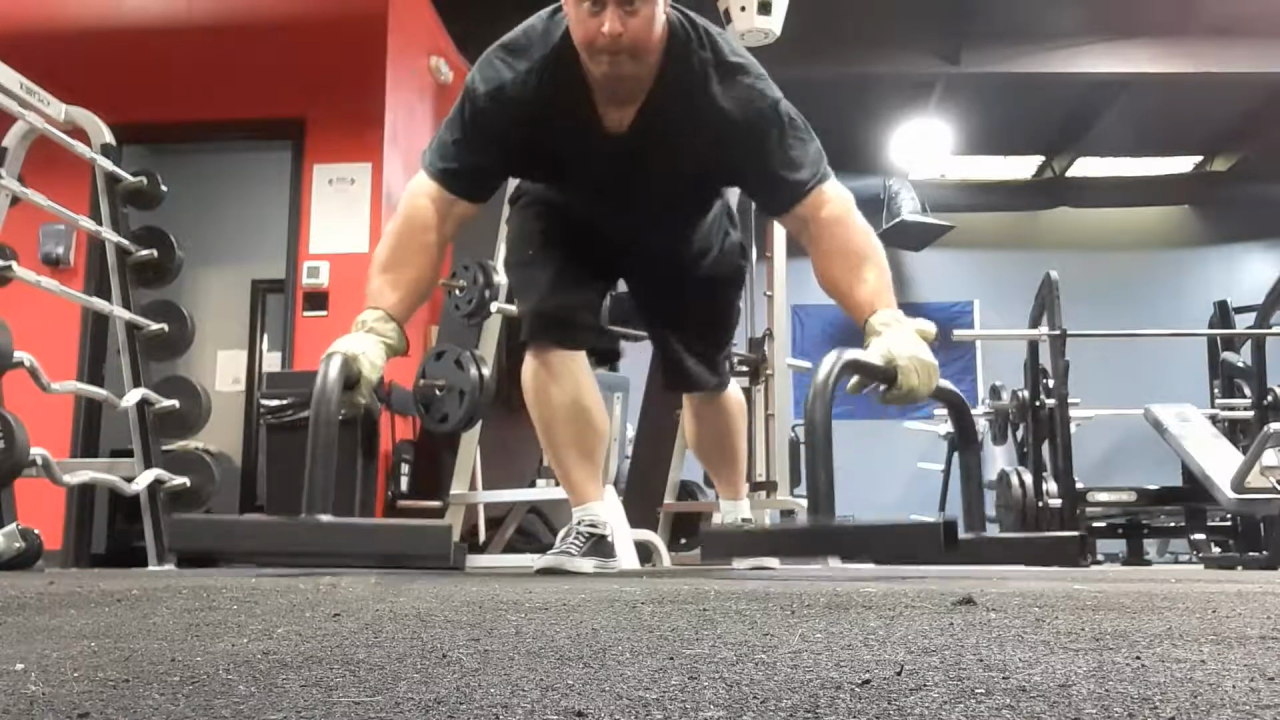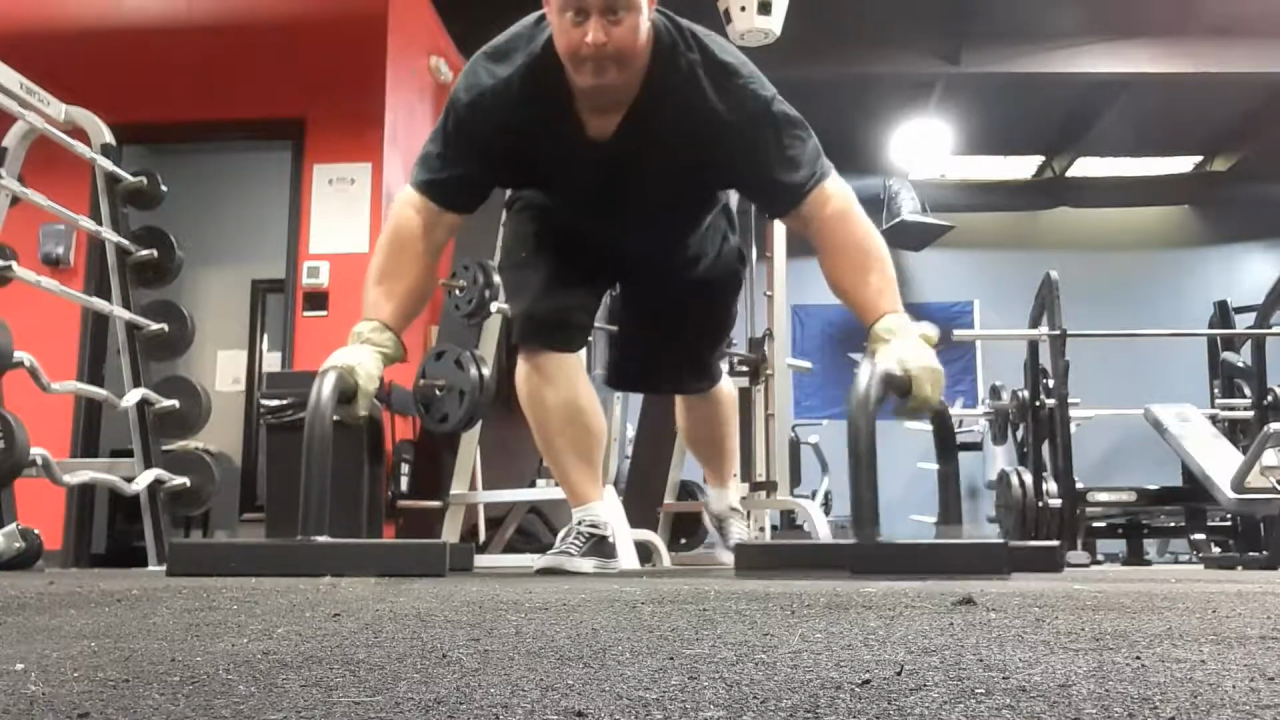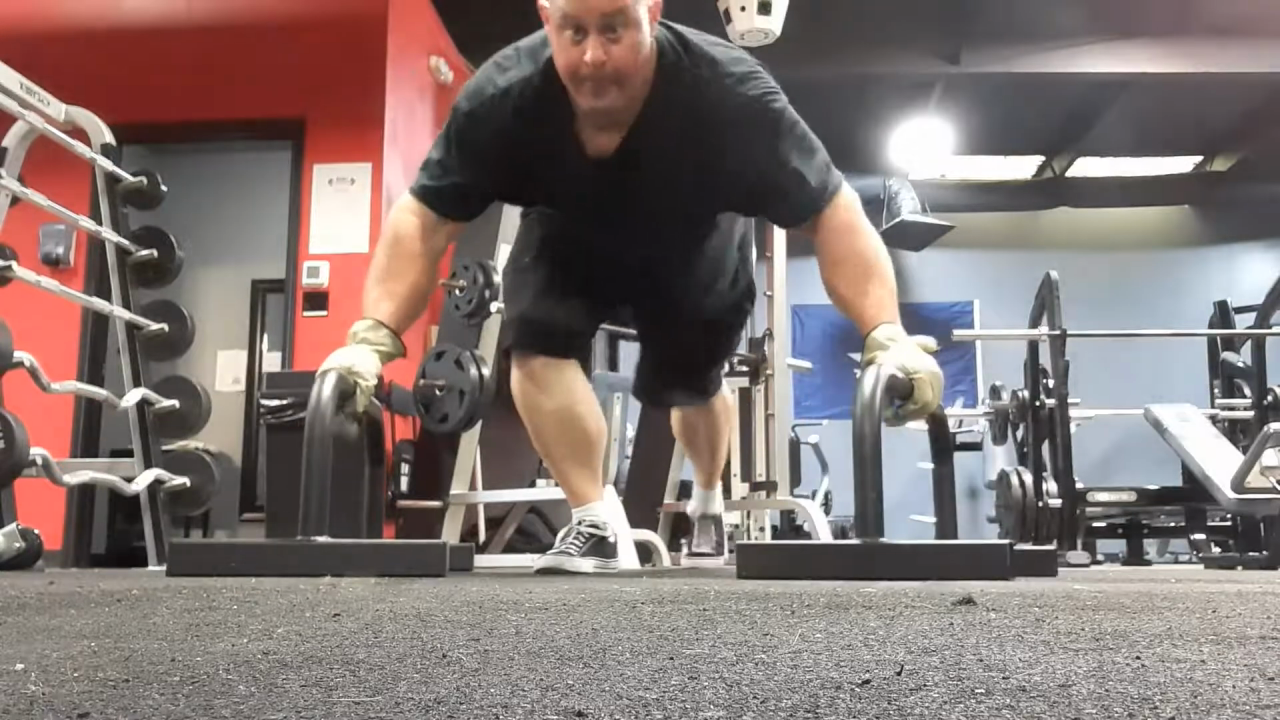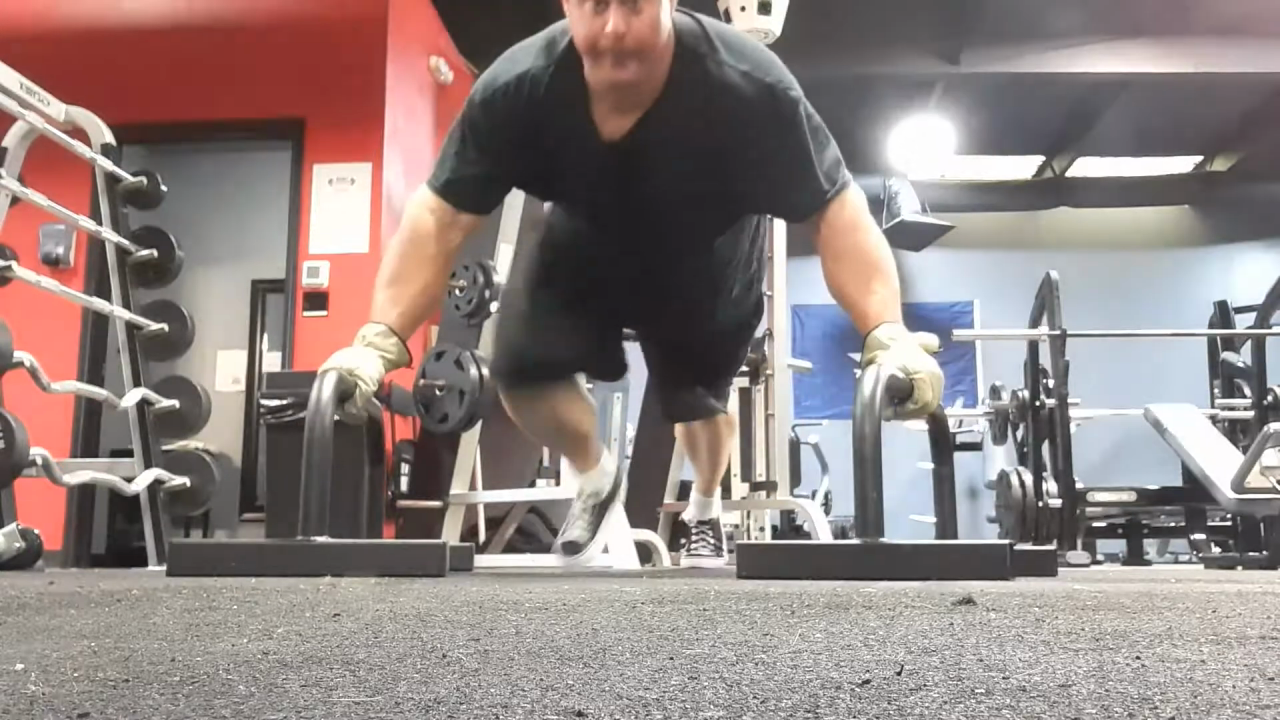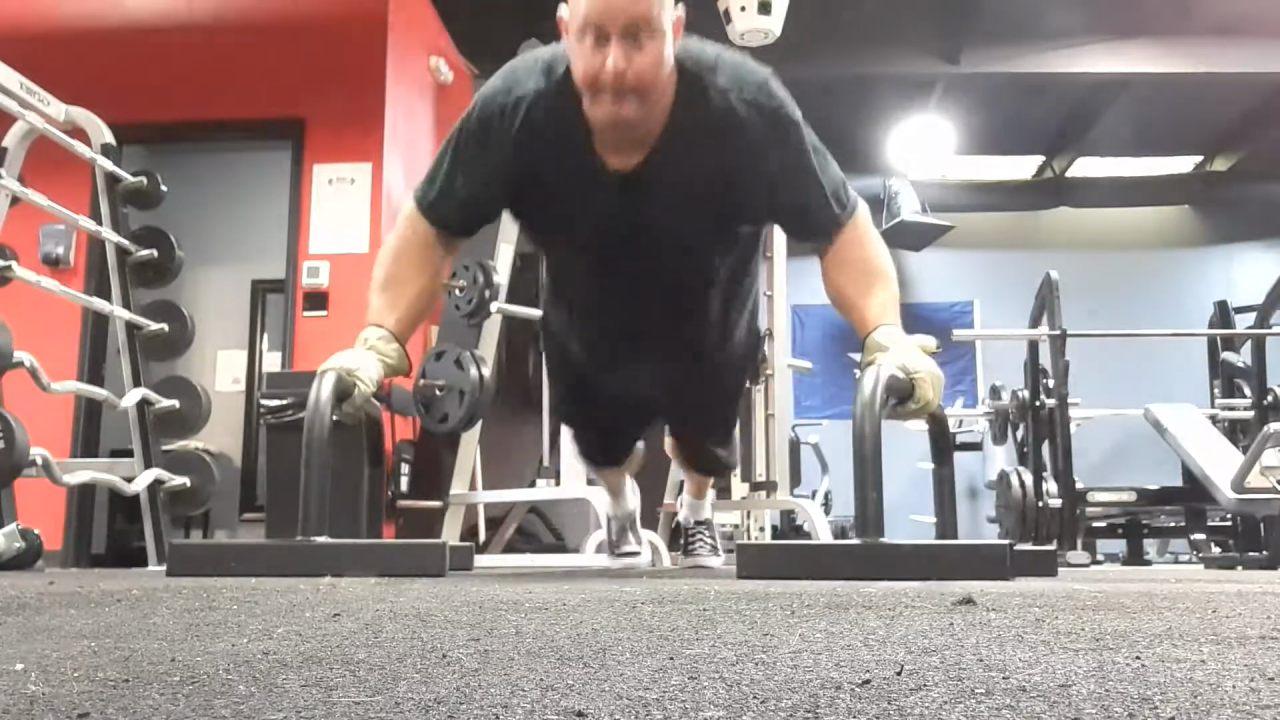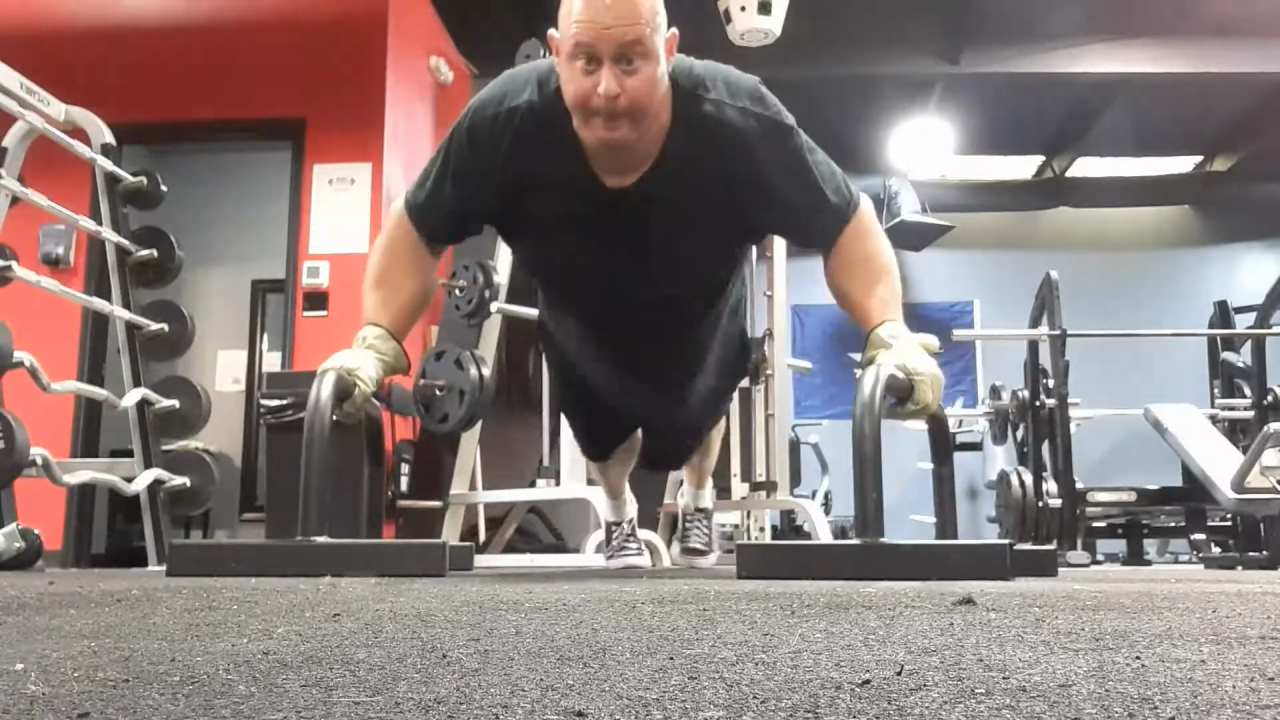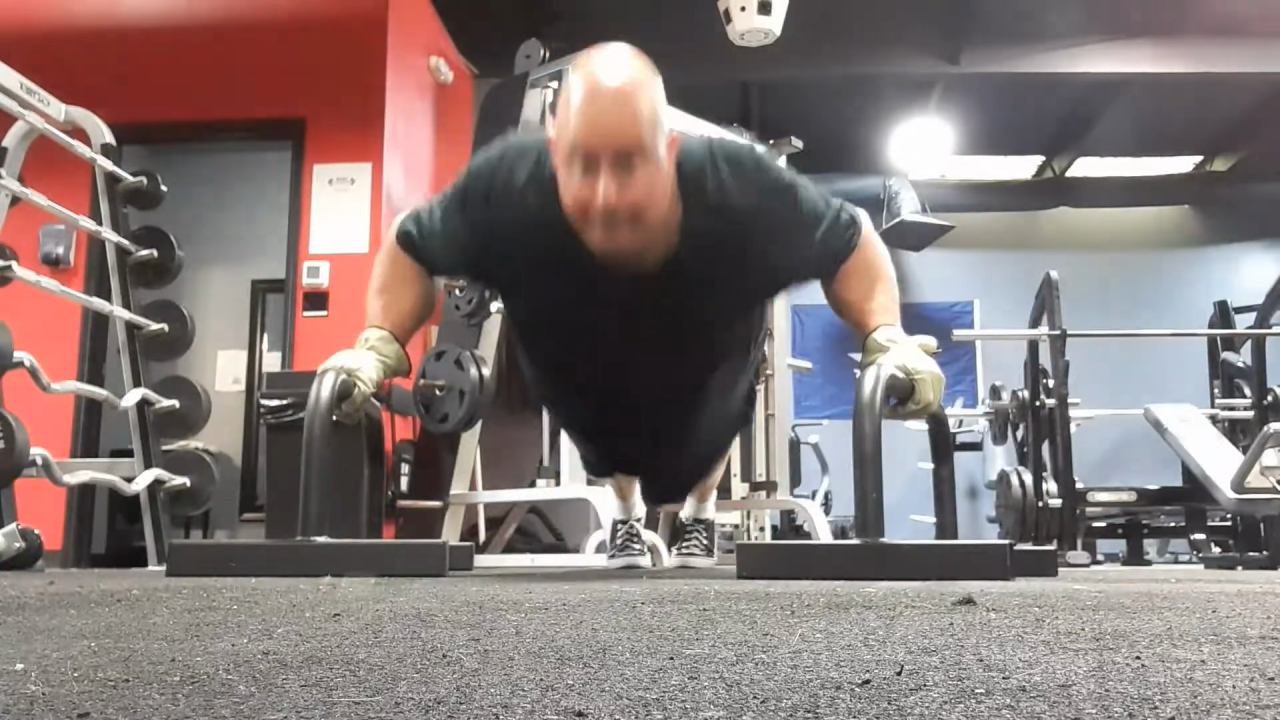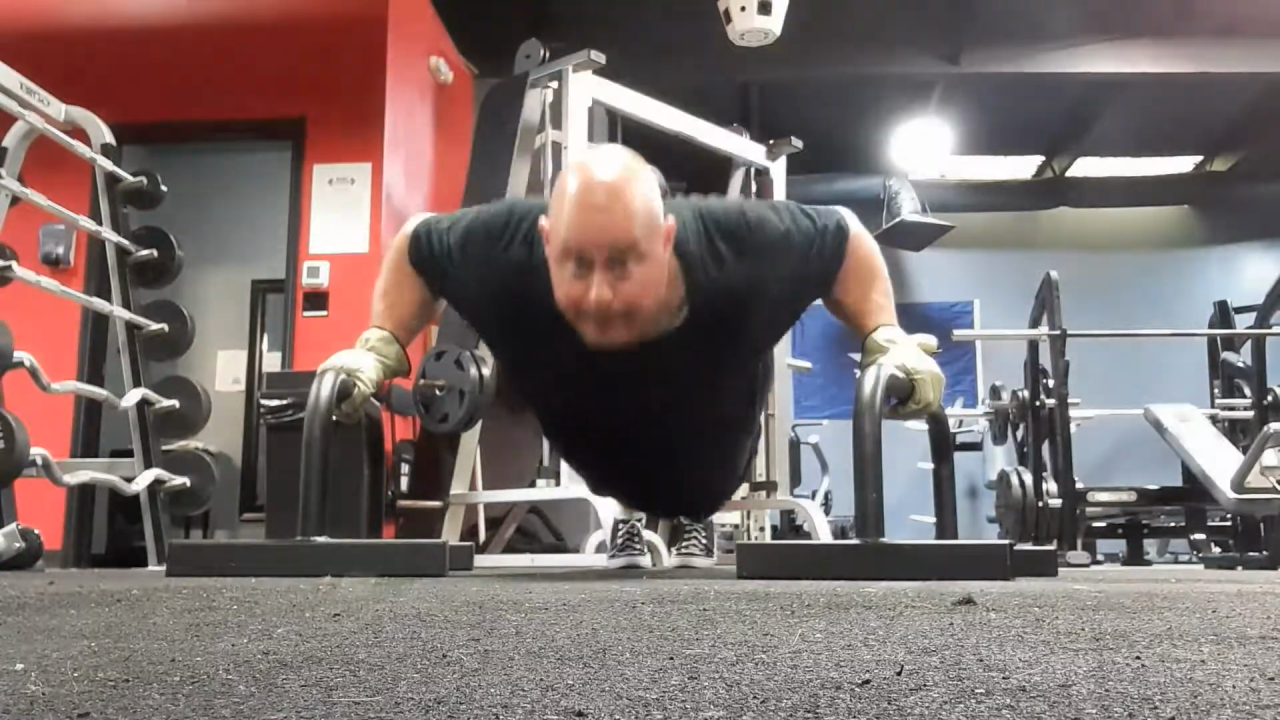
dt=0.2s
person 1, frame 1
left shoulder: (728, 80)
right shoulder: (514, 72)
left elbow: (819, 211)
right elbow: (435, 205)
left wrist: (886, 324)
right wrist: (376, 328)
left hip: (687, 228)
right hip: (563, 218)
left knee: (705, 372)
right knee: (553, 335)
left ankle: (737, 518)
right ankle: (590, 524)
person 1, frame 2
left shoulder: (718, 81)
right shoulder: (499, 80)
left elbow: (822, 205)
right elbow: (423, 215)
left wrist: (892, 328)
right wrist: (373, 338)
left hip: (682, 231)
right hip: (558, 224)
left knee: (695, 371)
right knee: (544, 337)
left ankle: (725, 504)
right ankle: (590, 524)
person 1, frame 3
left shoulder: (728, 90)
right shoulder: (502, 95)
left elbow: (832, 214)
right elbow: (422, 222)
left wrist: (887, 339)
right wrist: (371, 340)
left hip: (691, 253)
right hip: (568, 241)
left knee: (694, 384)
right knee: (538, 344)
left ankle: (706, 507)
right ankle: (591, 524)
person 1, frame 4
left shoulder: (743, 80)
right shoulder: (518, 84)
left elbow: (835, 211)
right elbow: (441, 218)
left wrist: (889, 336)
right wrist: (379, 341)
left hip: (707, 254)
right hip: (589, 243)
left knee: (700, 396)
right knee: (524, 371)
left ankle: (704, 513)
right ankle: (595, 476)
person 1, frame 5
left shoulder: (745, 105)
right shoulder: (513, 106)
left elbow: (841, 227)
right elbow: (428, 230)
left wrist: (887, 340)
right wrist: (378, 345)
left hip: (705, 307)
right hip: (589, 312)
left knee: (702, 441)
right knee: (603, 442)
left ankle: (696, 516)
right ankle: (623, 508)
person 1, frame 6
left shoulder: (739, 118)
right shoulder: (503, 118)
left elbow: (845, 223)
right elbow: (417, 229)
left wrist: (891, 336)
right wrist: (375, 344)
left hip: (695, 323)
right hip: (582, 329)
left knee: (690, 423)
right knee: (602, 436)
left ankle: (695, 505)
right ankle: (620, 517)
person 1, frame 7
left shoulder: (743, 191)
right shoulder: (505, 189)
left elbow: (848, 243)
right elbow: (411, 246)
left wrist: (890, 341)
right wrist: (377, 348)
left hip: (703, 396)
right hip: (587, 390)
left knee: (695, 462)
right knee: (612, 460)
left ankle: (698, 517)
right ankle: (627, 519)
person 1, frame 8
left shoulder: (740, 251)
right shoulder: (503, 255)
left elbow: (843, 240)
right elbow: (417, 247)
left wrist: (889, 341)
right wrist: (378, 349)
right hip: (599, 447)
left ankle: (694, 521)
right ankle: (628, 520)
